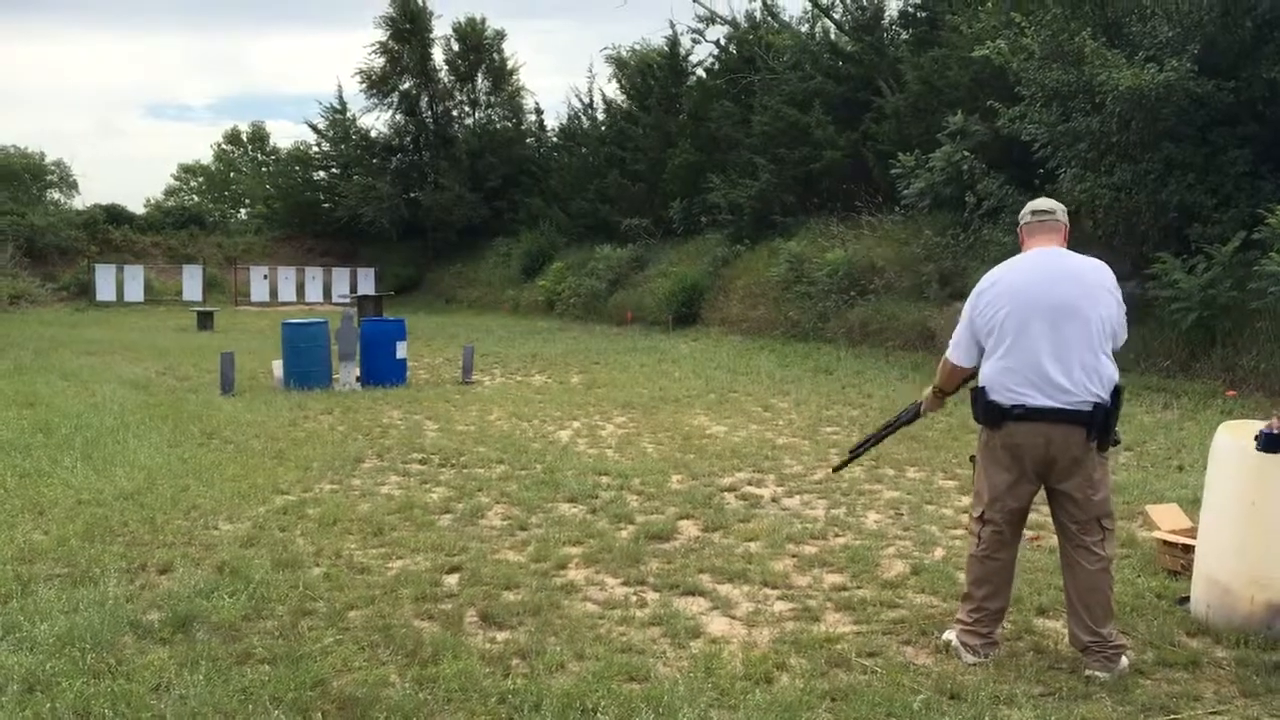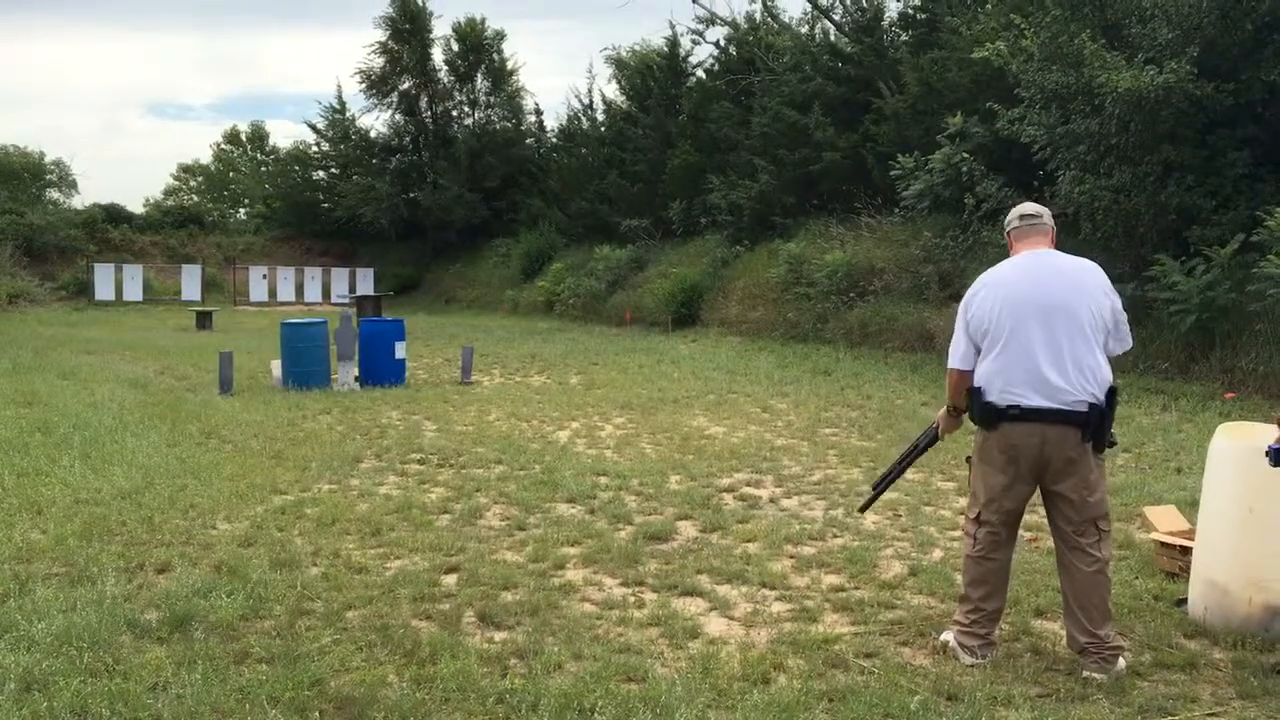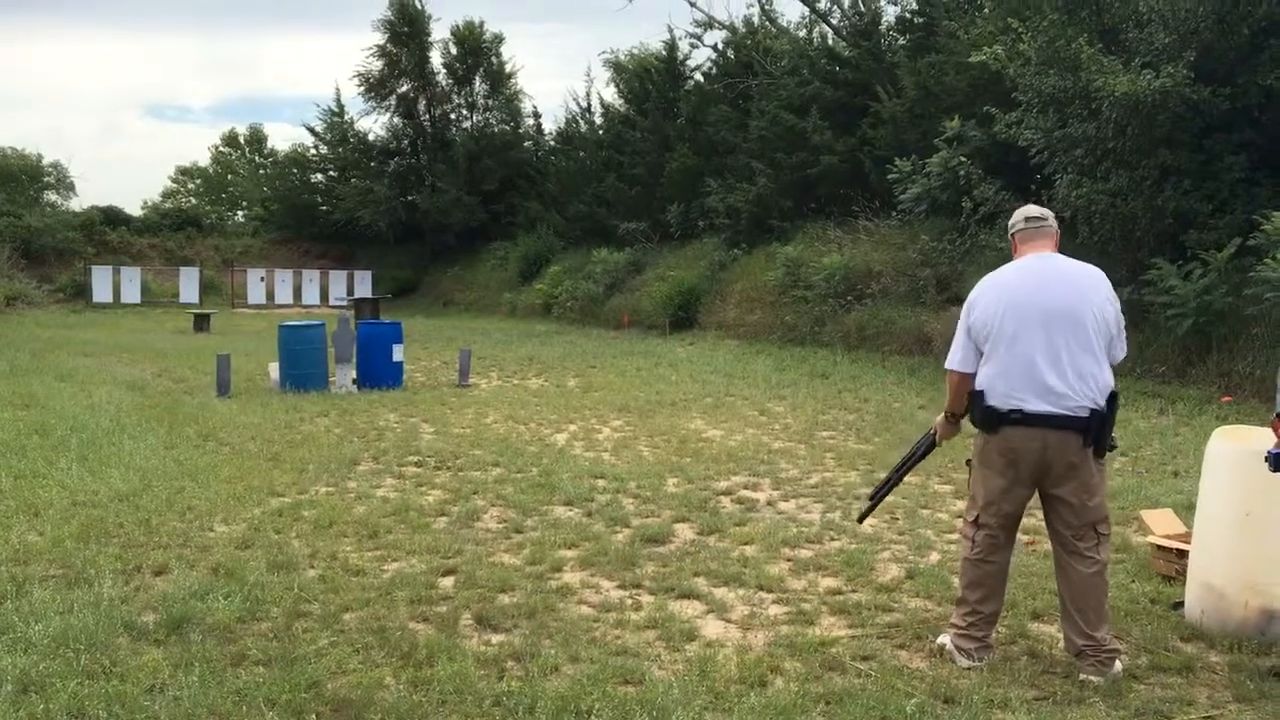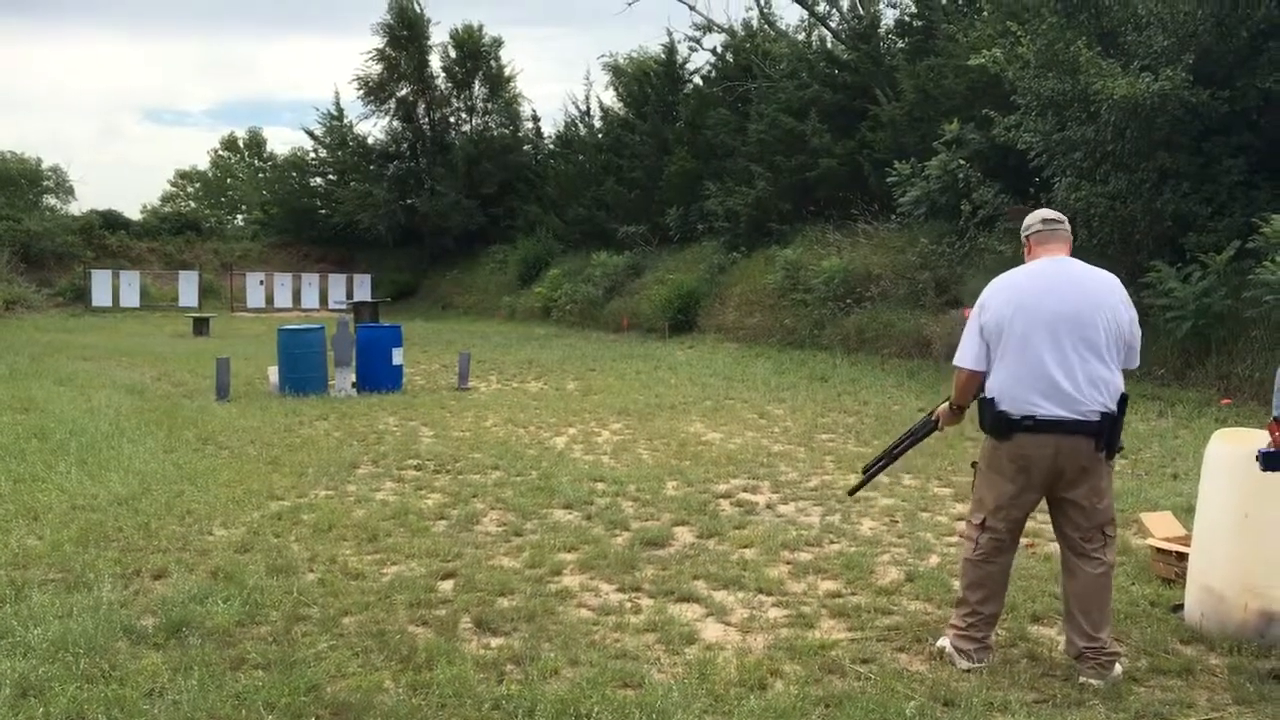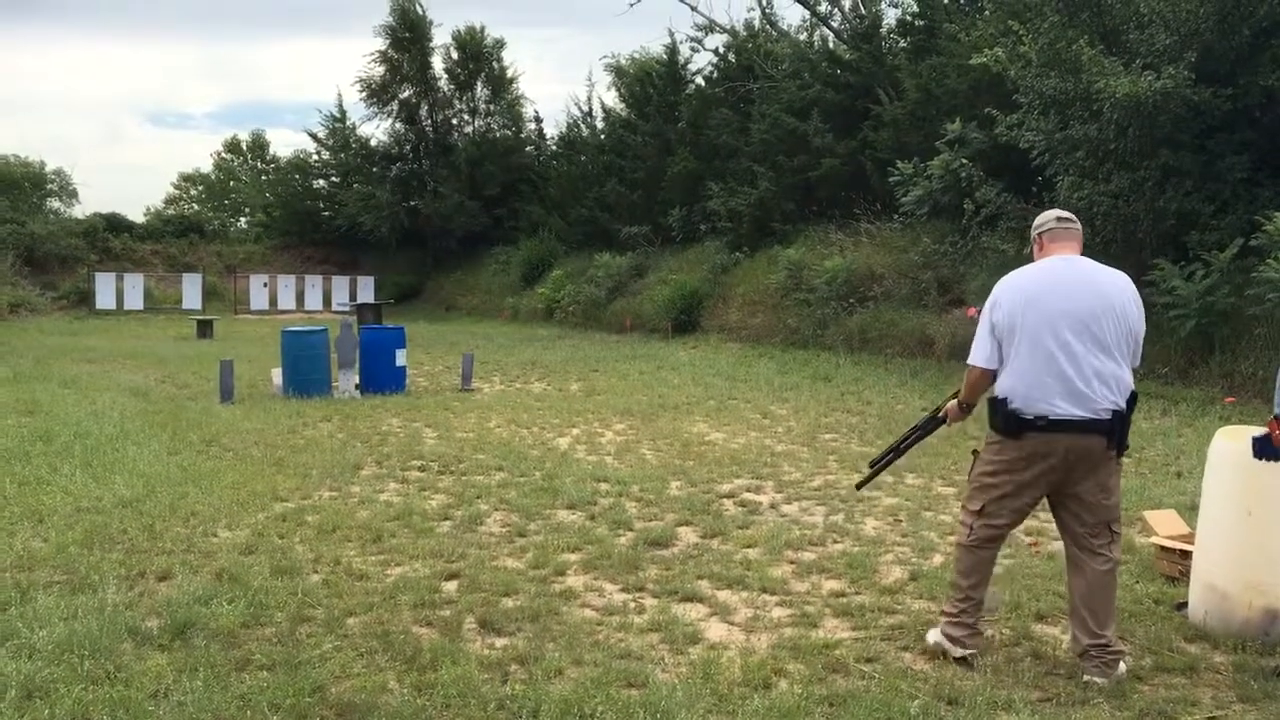
dt=0.2s
person 1, frame 1
left shoulder: (995, 281)
right shoulder: (1099, 275)
left elbow: (959, 362)
right elbow: (1115, 341)
left wrist: (937, 393)
left hip: (1009, 427)
right hip: (1081, 429)
left knee: (992, 533)
right knee: (1089, 540)
left ankle: (975, 637)
right ankle: (1101, 650)
person 1, frame 2
left shoulder: (986, 285)
right shoulder: (1091, 275)
left elbow: (961, 368)
right elbow: (1117, 345)
left wrist: (952, 411)
left hip: (1005, 429)
right hip: (1076, 430)
left knee: (988, 534)
right knee: (1085, 542)
left ankle: (973, 638)
right ankle: (1098, 652)
person 1, frame 3
left shoulder: (990, 287)
right shoulder: (1095, 281)
left elbow: (961, 370)
right elbow: (1114, 354)
left wrist: (951, 417)
left hip: (1005, 433)
right hip: (1076, 435)
left knee: (986, 538)
right knee: (1083, 545)
left ankle: (970, 641)
right ankle: (1095, 655)
person 1, frame 4
left shoulder: (1002, 287)
right shoulder: (1110, 287)
left elbow: (970, 368)
right elbow: (1128, 361)
left wrist: (955, 408)
left hip: (1015, 437)
right hip: (1086, 439)
left knee: (986, 541)
right knee: (1089, 549)
left ankle: (969, 645)
right ankle: (1095, 658)
person 1, frame 5
left shoulder: (1013, 285)
right shoulder: (1120, 286)
left elbow: (981, 367)
right elbow: (1130, 359)
left wrist: (963, 404)
left hip: (1024, 434)
right hip: (1097, 436)
left knee: (980, 526)
right knee: (1095, 546)
left ankle: (958, 632)
right ankle: (1100, 656)
